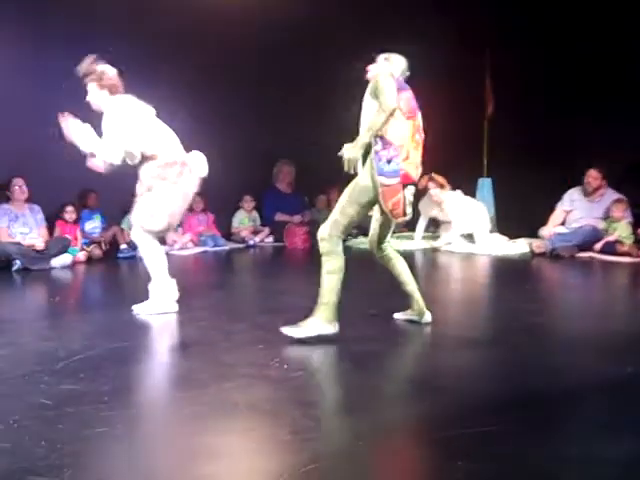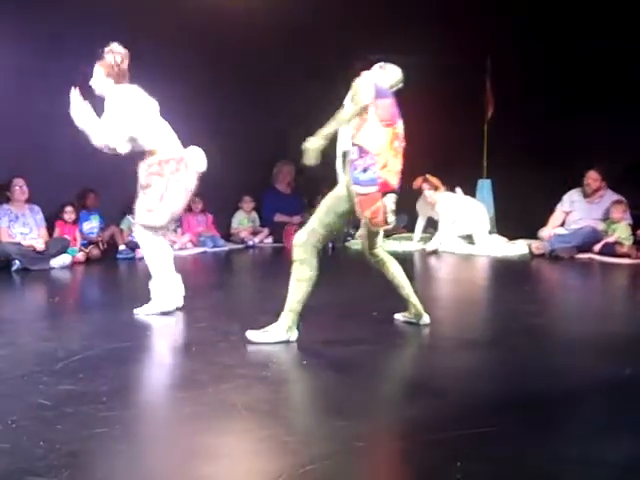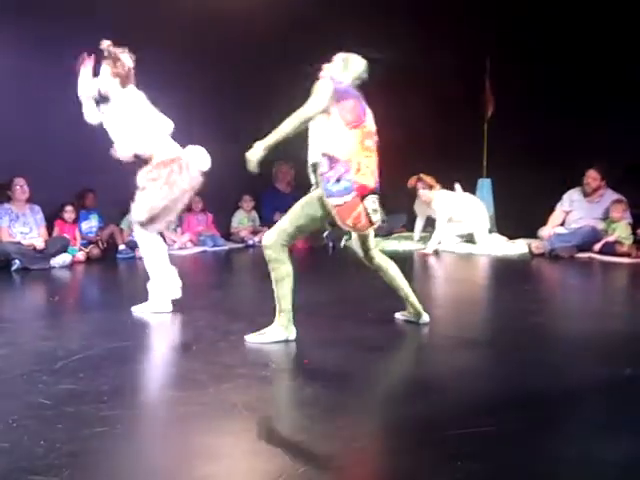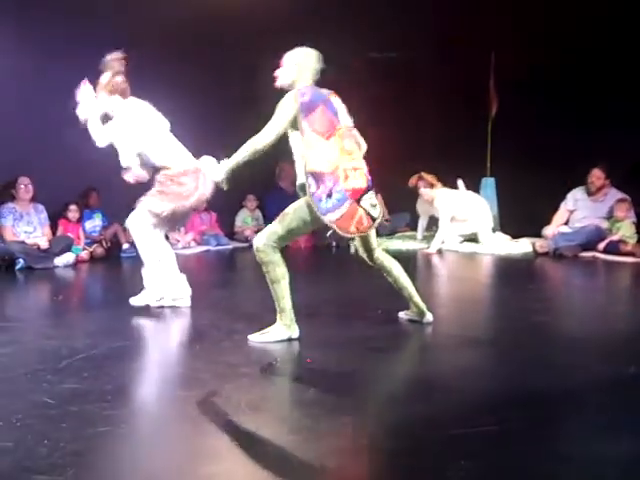
dt=0.2s
person 1, frame 1
left shoulder: (382, 78)
right shoulder: (406, 97)
left elbow: (390, 104)
left wrist: (360, 143)
left hip: (383, 167)
right hip: (401, 175)
left knee: (330, 232)
right knee: (379, 245)
left ankle: (325, 316)
right ankle: (419, 308)
person 1, frame 2
left shoulder: (365, 84)
right shoulder: (390, 110)
left elbow: (362, 103)
left wrist: (321, 137)
left hip: (360, 178)
right hip: (381, 185)
left knee: (306, 241)
right knee: (373, 251)
left ankle: (287, 324)
right ankle: (416, 310)
person 1, frame 3
left shoulder: (329, 86)
right shoulder: (359, 102)
left elbow: (307, 112)
left wrist: (263, 145)
left hip: (337, 185)
right hip: (361, 186)
left knee: (274, 240)
right knee: (368, 253)
left ankle: (284, 324)
right ankle: (415, 310)
person 1, frame 4
left shoulder: (296, 98)
right shoulder: (329, 99)
left elbow: (263, 140)
right elbow: (358, 142)
left wrist: (226, 165)
left knee: (265, 243)
right knee: (372, 252)
left ankle: (286, 323)
right ankle: (419, 308)
person 2, frame 1
left shoulder: (118, 110)
right shoulder: (117, 110)
left elbow: (112, 152)
left hip: (169, 171)
right hip: (161, 172)
left knee: (143, 233)
right knee: (142, 233)
left ankle: (165, 297)
right ankle: (164, 294)
person 2, frame 2
left shoulder: (122, 98)
right shoulder: (118, 100)
left elbow: (103, 139)
left wrist: (81, 113)
left hip: (168, 167)
right hip: (162, 168)
left knee: (146, 231)
right knee: (152, 232)
left ankle: (165, 295)
right ankle: (171, 293)
person 2, frame 3
left shoulder: (125, 102)
right shoulder: (120, 103)
left elbow: (164, 127)
right elbow: (93, 116)
left wrist: (127, 150)
right wrist: (85, 77)
left hip: (168, 168)
right hip: (172, 167)
left knee: (142, 230)
right knee: (148, 230)
left ankle: (160, 297)
right ankle: (168, 287)
person 2, frame 4
left shoulder: (129, 115)
right shoulder: (132, 110)
left hip: (183, 176)
right hip: (178, 174)
left knee: (139, 221)
right knee: (153, 230)
left ankle: (156, 286)
right ankle: (178, 290)
